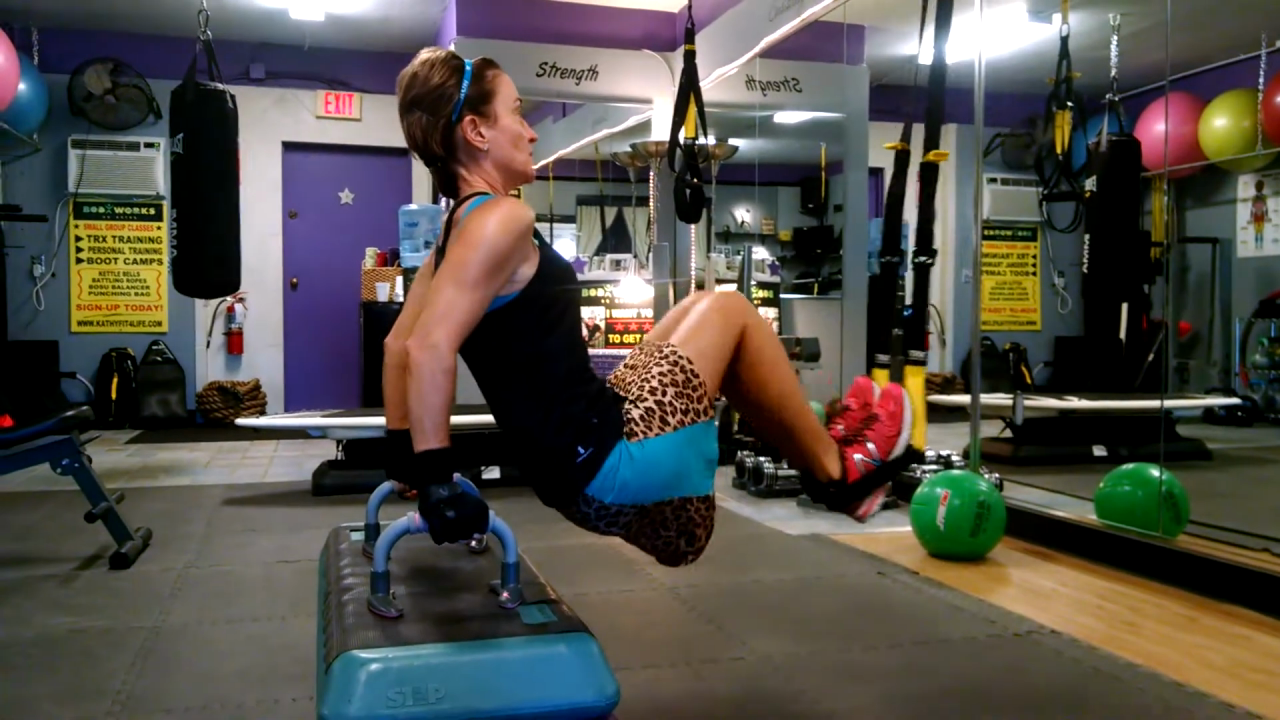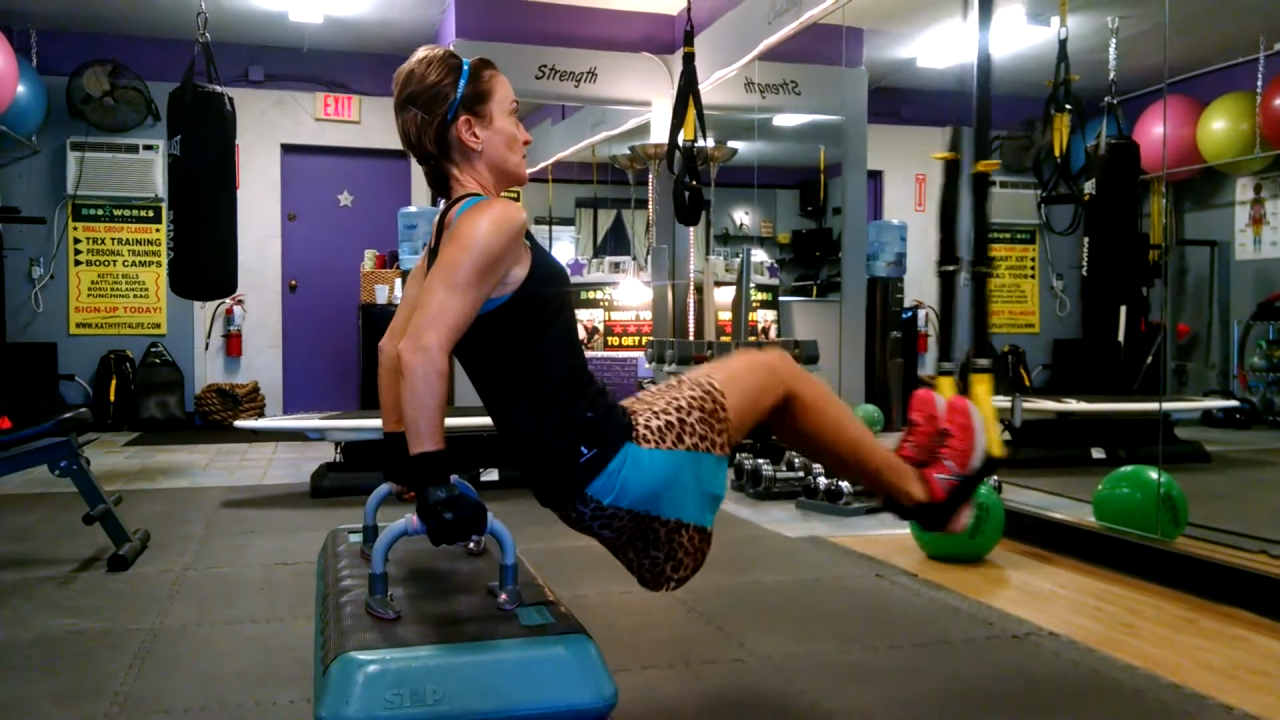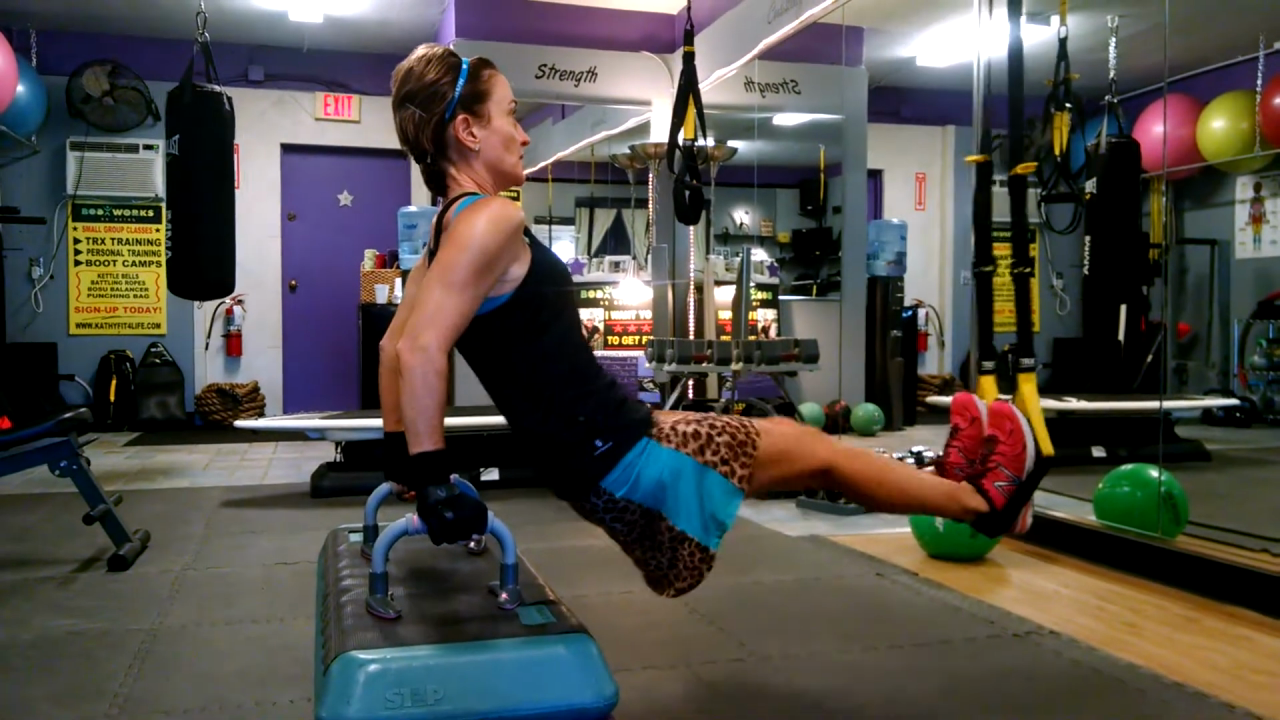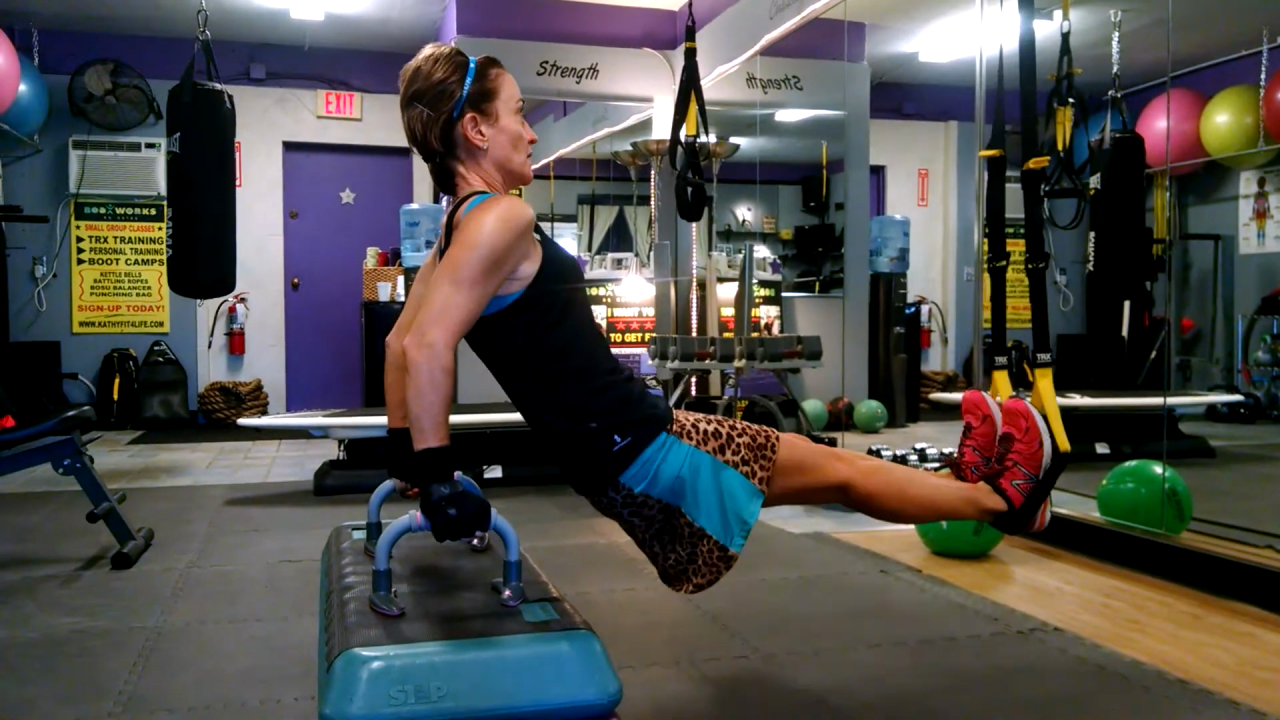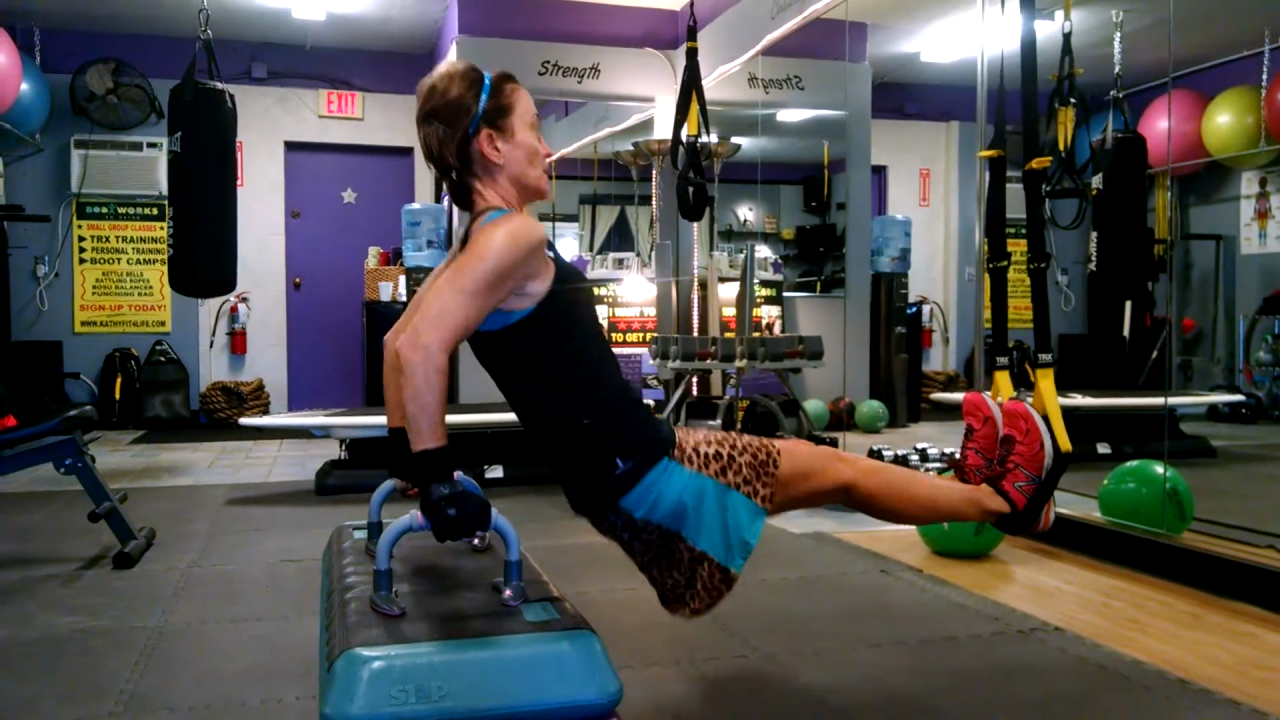
dt=0.2s
person 1, frame 1
left shoulder: (460, 228)
right shoulder: (504, 219)
left elbow: (402, 346)
right elbow: (427, 351)
left wrist: (409, 464)
right wrist: (437, 482)
left hip: (571, 466)
right hip: (607, 468)
left knee: (704, 316)
right knee: (729, 309)
left ankle: (829, 446)
right ankle: (836, 467)
person 1, frame 2
left shoulder: (454, 229)
right shoulder: (493, 222)
left elbow: (396, 349)
right elbow: (419, 354)
left wrist: (407, 467)
right wrist: (434, 484)
left hip: (575, 468)
right hip: (608, 471)
left knee: (754, 374)
right knee: (772, 370)
left ankle: (899, 472)
right ankle: (920, 489)
person 1, frame 3
left shoulder: (452, 232)
right shoulder: (491, 221)
left elbow: (394, 349)
right elbow: (421, 353)
left wrist: (405, 465)
right wrist: (436, 484)
left hip: (596, 458)
right hip: (620, 460)
left knee: (793, 440)
right knee: (813, 449)
left ankle: (954, 487)
right ankle: (984, 501)
person 1, frame 4
left shoulder: (464, 230)
right shoulder: (500, 218)
left elbow: (399, 344)
right elbow: (425, 348)
left wrist: (408, 461)
right wrist: (439, 479)
left hip: (614, 454)
right hip: (637, 452)
left knee: (814, 457)
right knee: (835, 469)
left ankle: (973, 484)
right ankle: (1002, 500)
person 1, frame 5
left shoulder: (479, 245)
right shoulder: (513, 235)
left elbow: (399, 344)
right elbow: (417, 349)
left wrist: (412, 465)
right wrist: (439, 482)
left hip: (622, 469)
right hip: (641, 475)
left knee: (809, 456)
right knee: (834, 469)
left ankle: (973, 483)
right ankle: (1004, 502)
